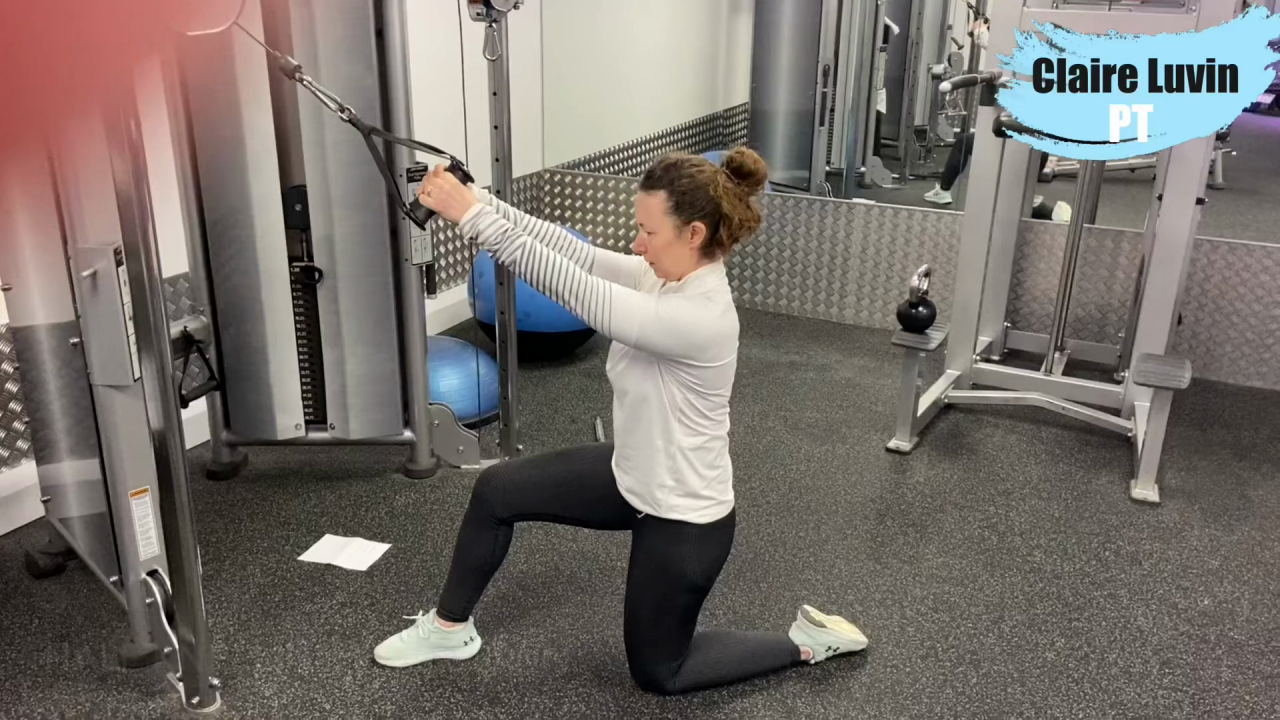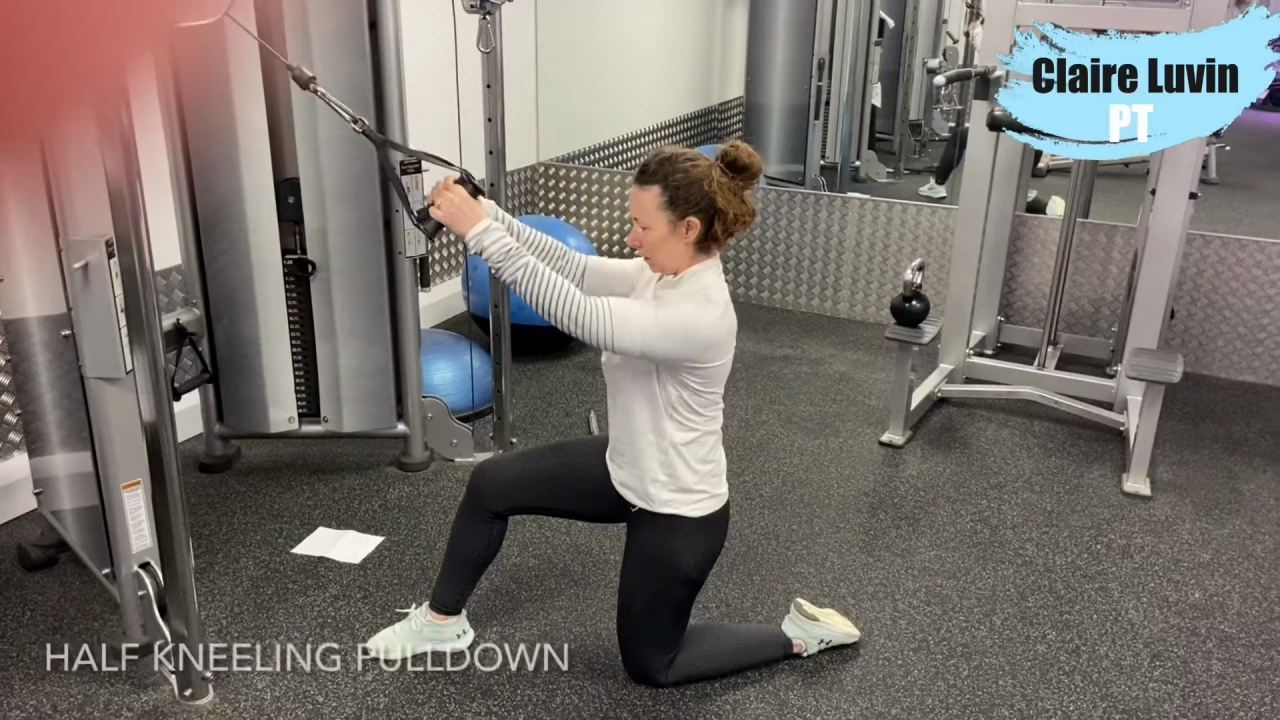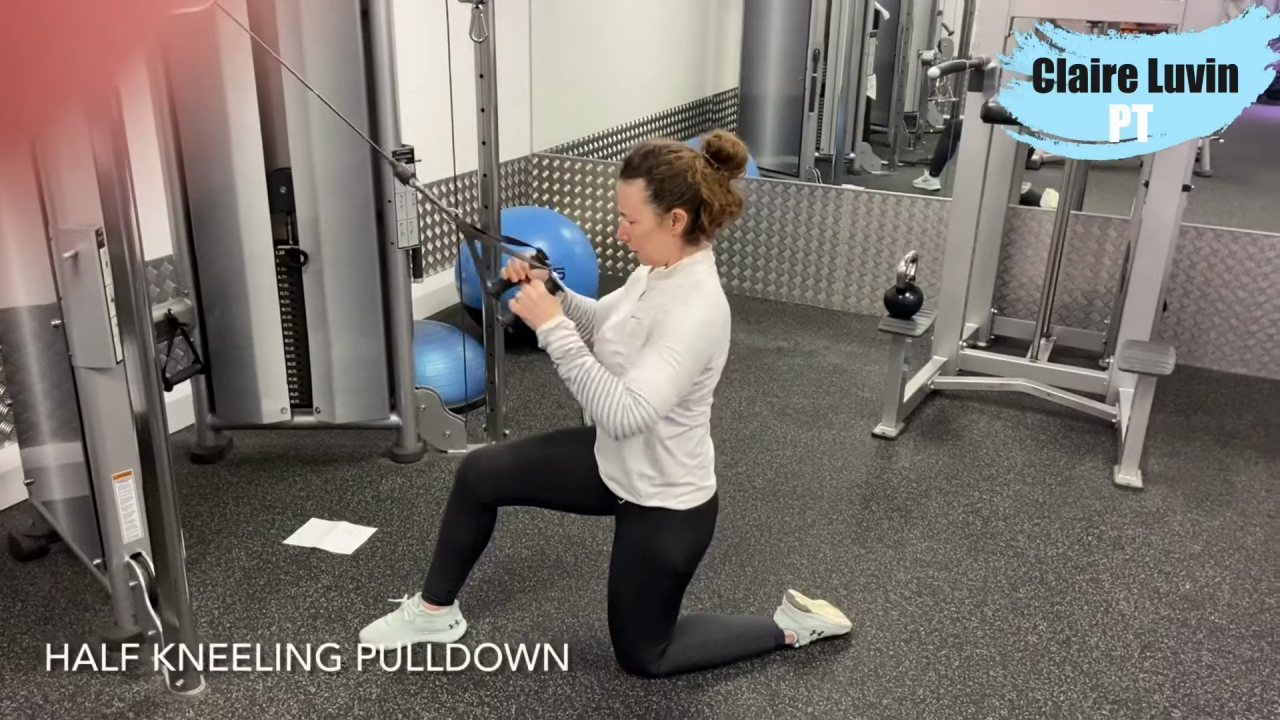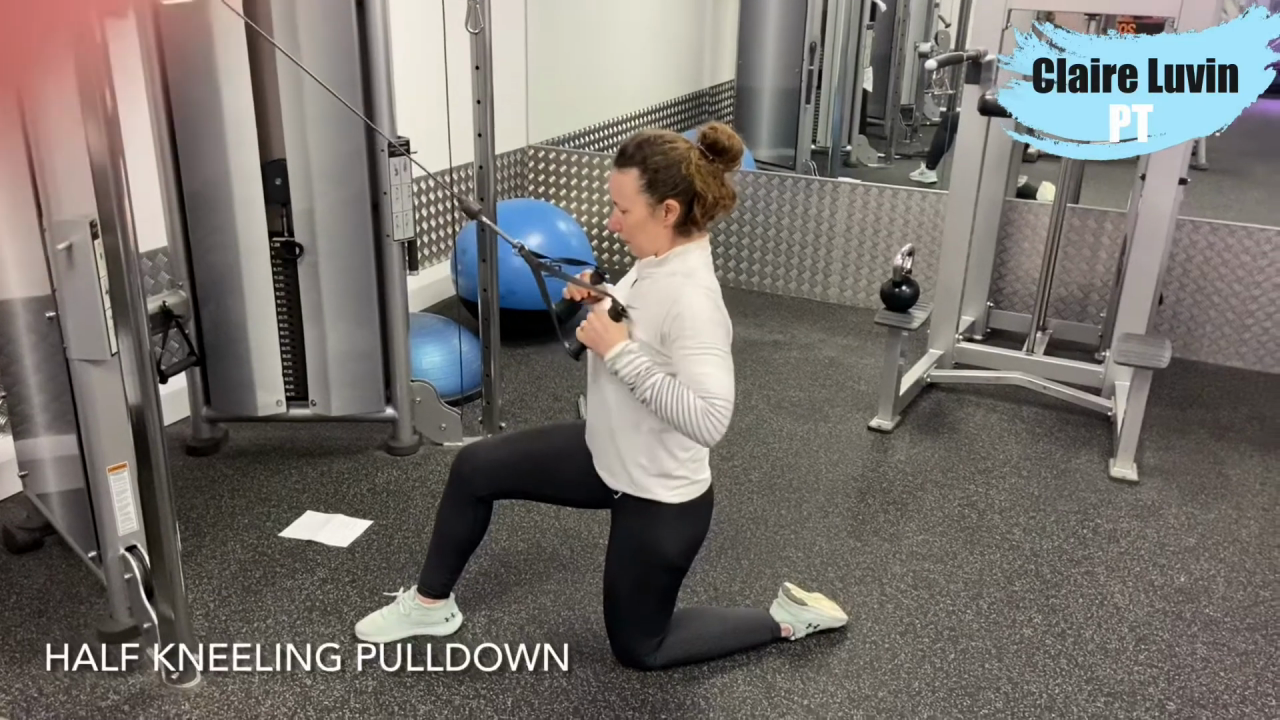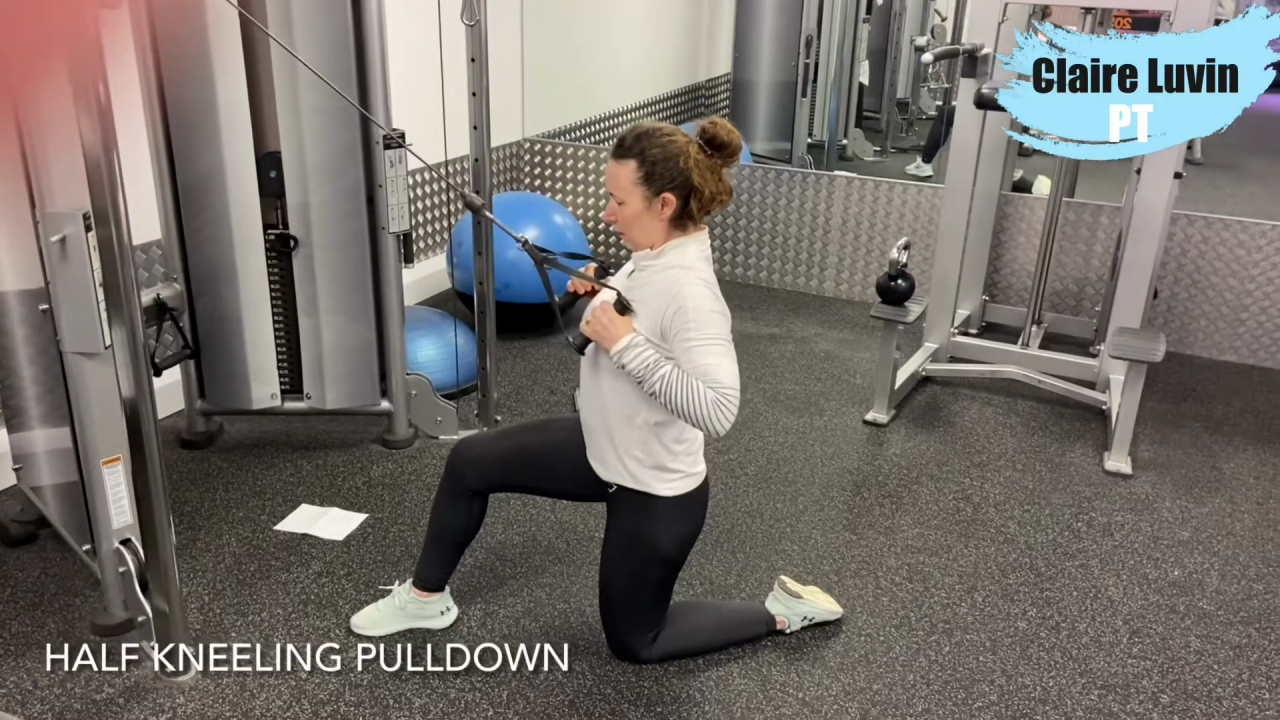
dt=0.4s
person 1, frame 1
left shoulder: (701, 316)
right shoulder: (671, 275)
left elbow: (576, 290)
right elbow: (574, 251)
left wrist: (474, 217)
right wrist: (477, 198)
left hip: (685, 518)
right hip: (633, 475)
left knee: (657, 670)
right knee: (497, 490)
left ankle: (808, 640)
right ankle: (450, 627)
person 1, frame 2
left shoulder: (700, 314)
right shoulder: (666, 271)
left elbow: (577, 312)
right elbow: (573, 267)
left wrist: (481, 232)
right wrist: (485, 211)
left hip: (678, 511)
right hip: (629, 468)
left knee: (650, 663)
right knee: (491, 484)
left ankle: (802, 634)
right ankle: (443, 620)
person 1, frame 3
left shoulder: (696, 309)
right shoulder: (662, 269)
left elbow: (621, 412)
right elbow: (603, 324)
left wrist: (550, 326)
right wrist: (548, 290)
left hip: (665, 502)
right hip: (615, 462)
left knee: (641, 654)
right knee: (480, 474)
left ankle: (792, 624)
right ankle: (435, 611)
person 1, frame 4
left shoulder: (692, 297)
right shoulder: (660, 262)
left elbow: (707, 420)
left wrist: (619, 352)
right wrist: (602, 302)
left hip: (661, 496)
right hip: (609, 454)
left knee: (637, 646)
right knee: (474, 468)
left ankle: (789, 618)
right ankle: (430, 605)
person 1, frame 5
left shoulder: (689, 290)
right shoulder: (656, 255)
left elbow: (717, 410)
left wrist: (626, 344)
right wrist: (602, 292)
left hip: (657, 490)
right hip: (604, 446)
left knee: (634, 640)
right knee: (470, 461)
left ankle: (783, 609)
right ankle: (426, 597)
